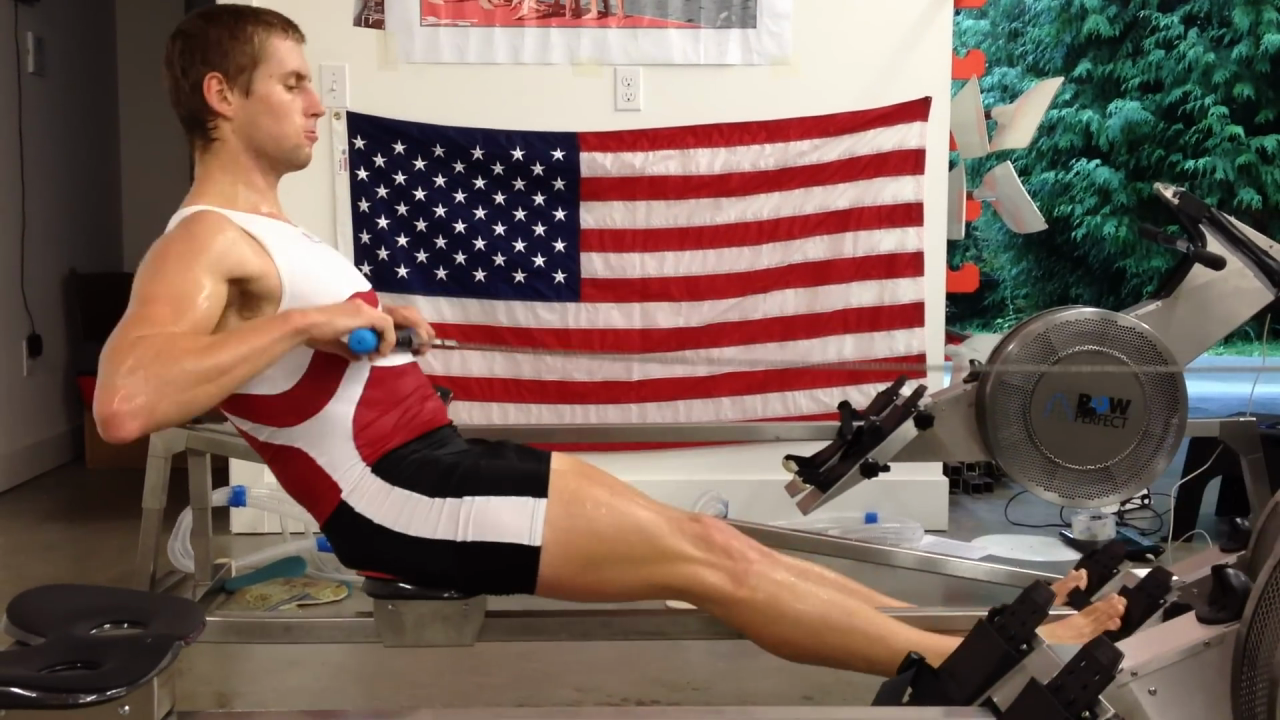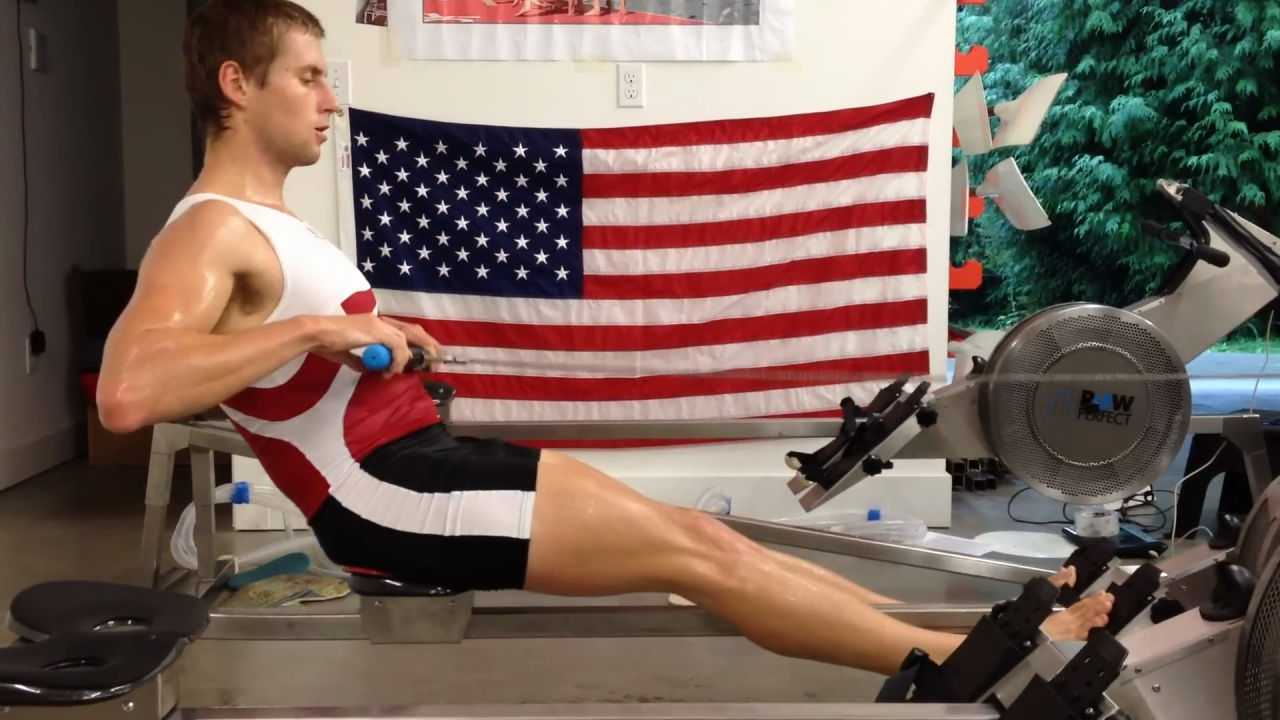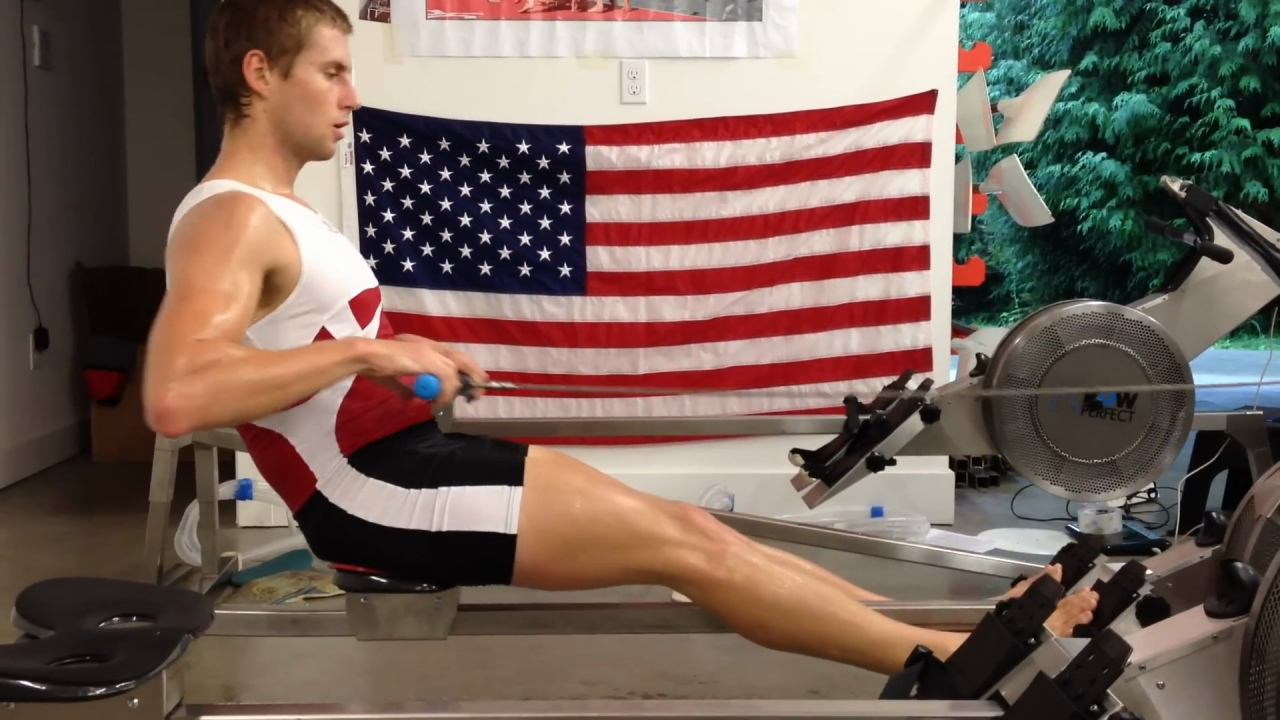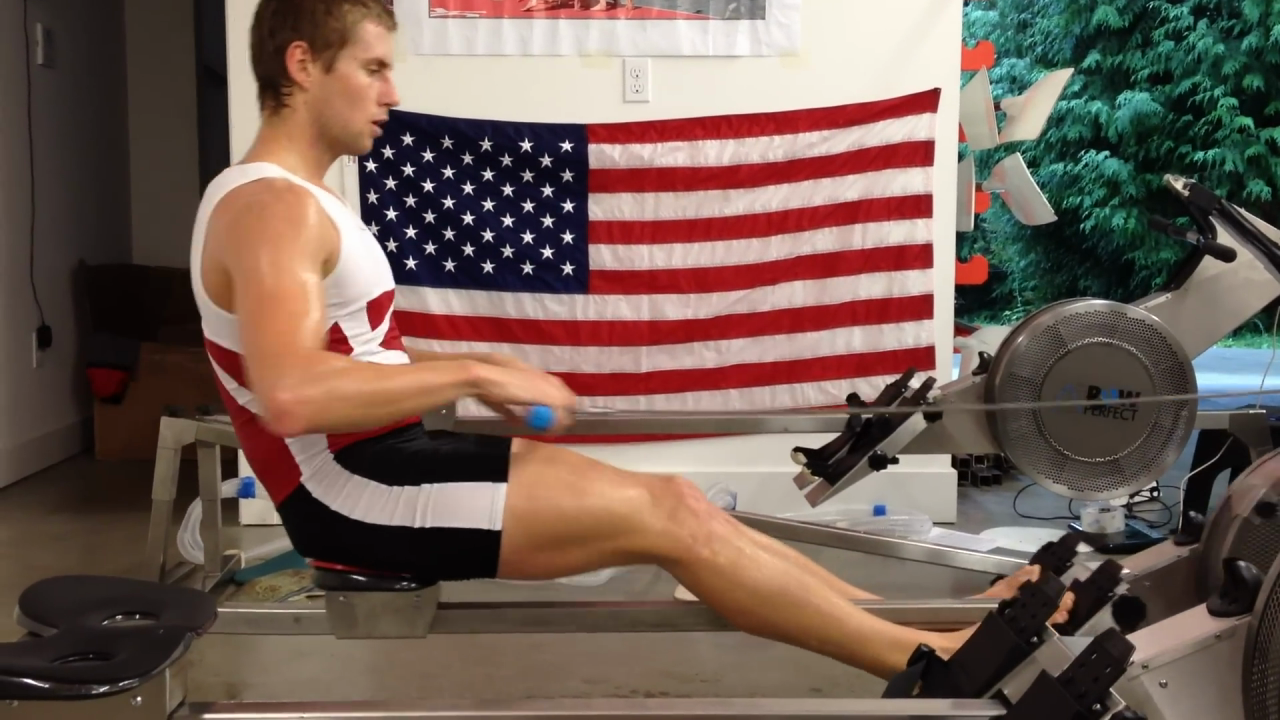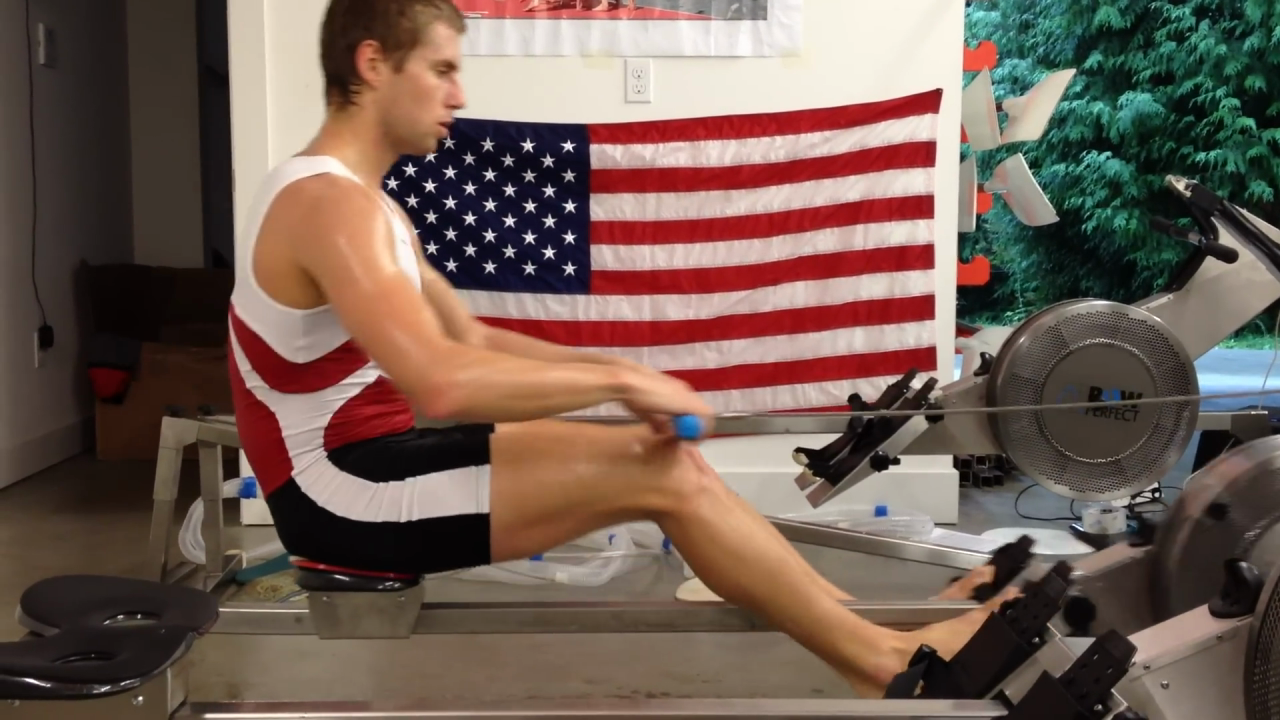
dt=0.3s
person 1, frame 1
left shoulder: (258, 229)
right shoulder: (203, 245)
right elbow: (122, 404)
left wrist: (371, 325)
right wrist: (303, 319)
left hip: (429, 465)
right hip: (403, 503)
left knee: (704, 540)
right knee: (705, 560)
left ankle: (977, 634)
person 1, frame 2
left shoulder: (259, 225)
right shoulder: (210, 234)
right elbow: (125, 393)
left wrist: (372, 336)
right wrist: (312, 329)
left hip: (419, 463)
right hip: (392, 499)
left knee: (695, 536)
right knee: (694, 550)
left ankle: (967, 636)
person 1, frame 3
left shoulder: (264, 210)
right shoulder: (232, 219)
right elbow: (173, 398)
left wrist: (401, 360)
right wrist: (367, 352)
left hip: (394, 460)
right hip: (370, 492)
left knee: (682, 526)
right knee: (683, 541)
left ankle: (944, 630)
right ankle: (961, 659)
person 1, frame 4
left shoulder: (286, 198)
right shoulder: (273, 207)
right elbow: (292, 396)
left wrist: (466, 373)
right wrist: (476, 374)
left hip: (379, 468)
right hip: (358, 493)
left knee: (672, 501)
right knee: (670, 519)
left ankle: (926, 624)
right ankle: (943, 658)
person 1, frame 5
left shoulder: (345, 193)
right shoulder: (330, 206)
left elbow: (470, 341)
right elbow: (445, 382)
left wrist: (614, 372)
right wrist: (622, 379)
left hip: (366, 470)
right hip: (347, 498)
left knee: (659, 462)
right knee: (660, 467)
left ankle: (885, 630)
right ankle: (886, 658)
